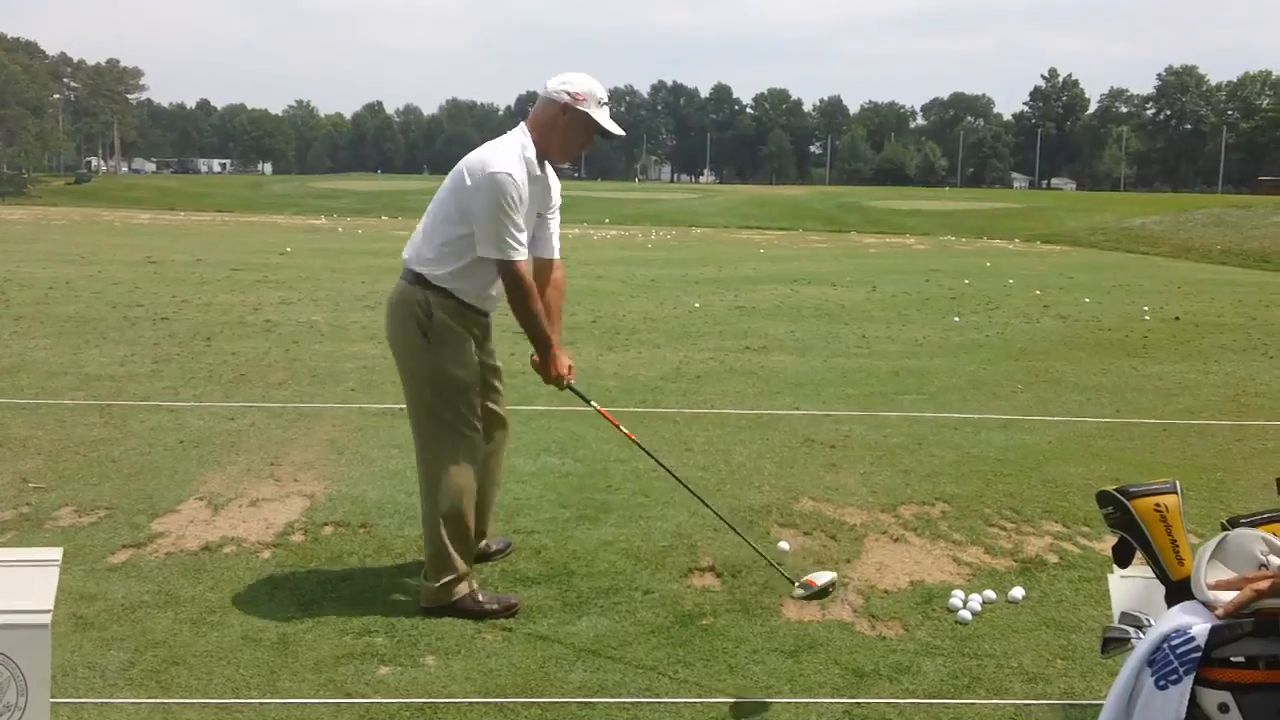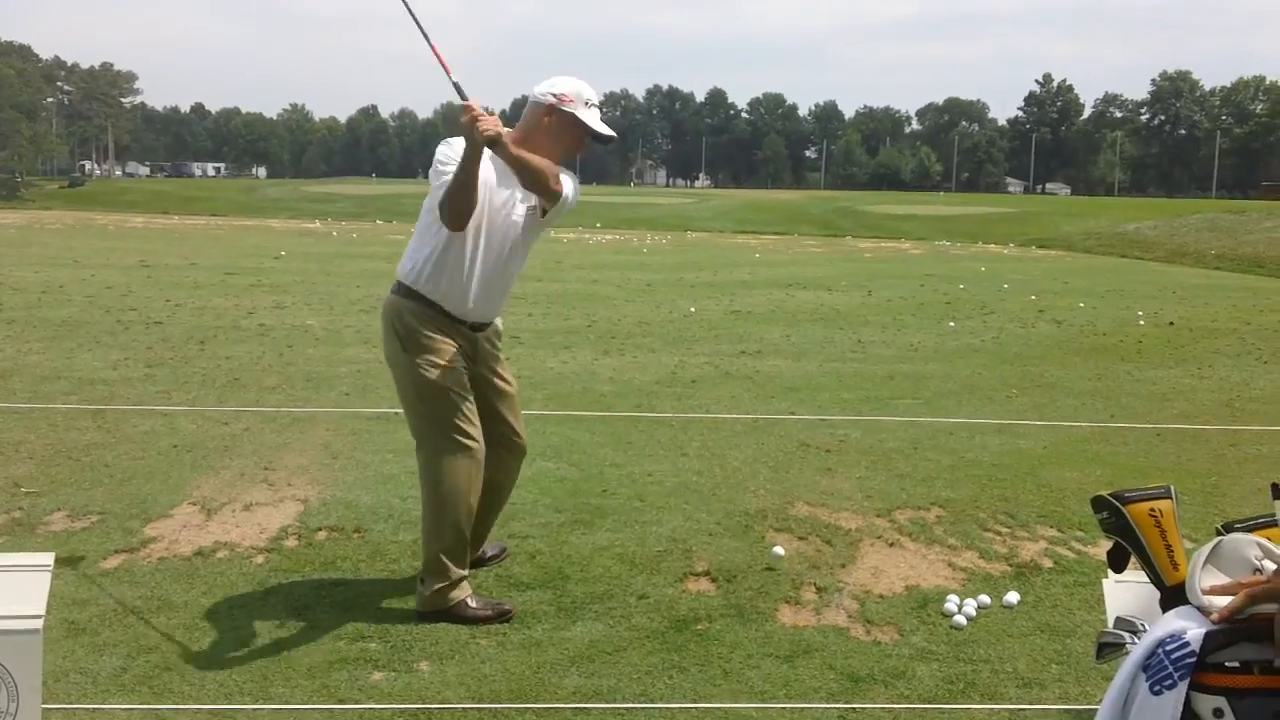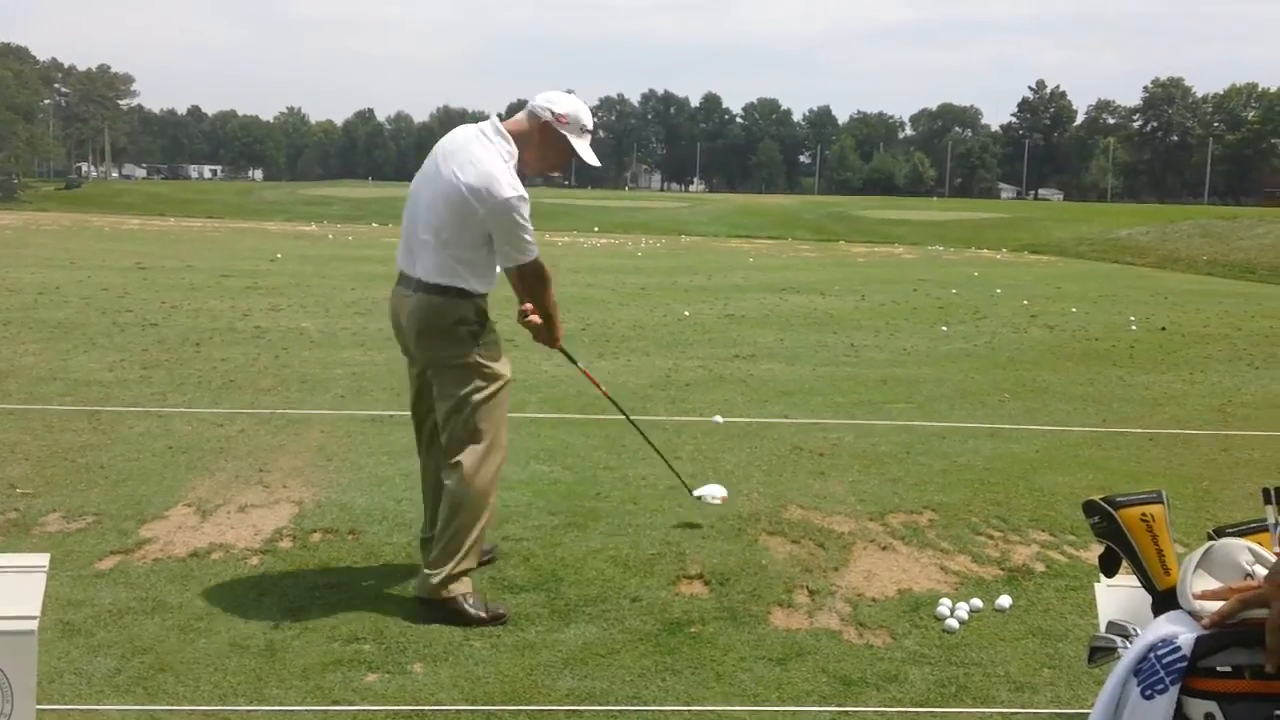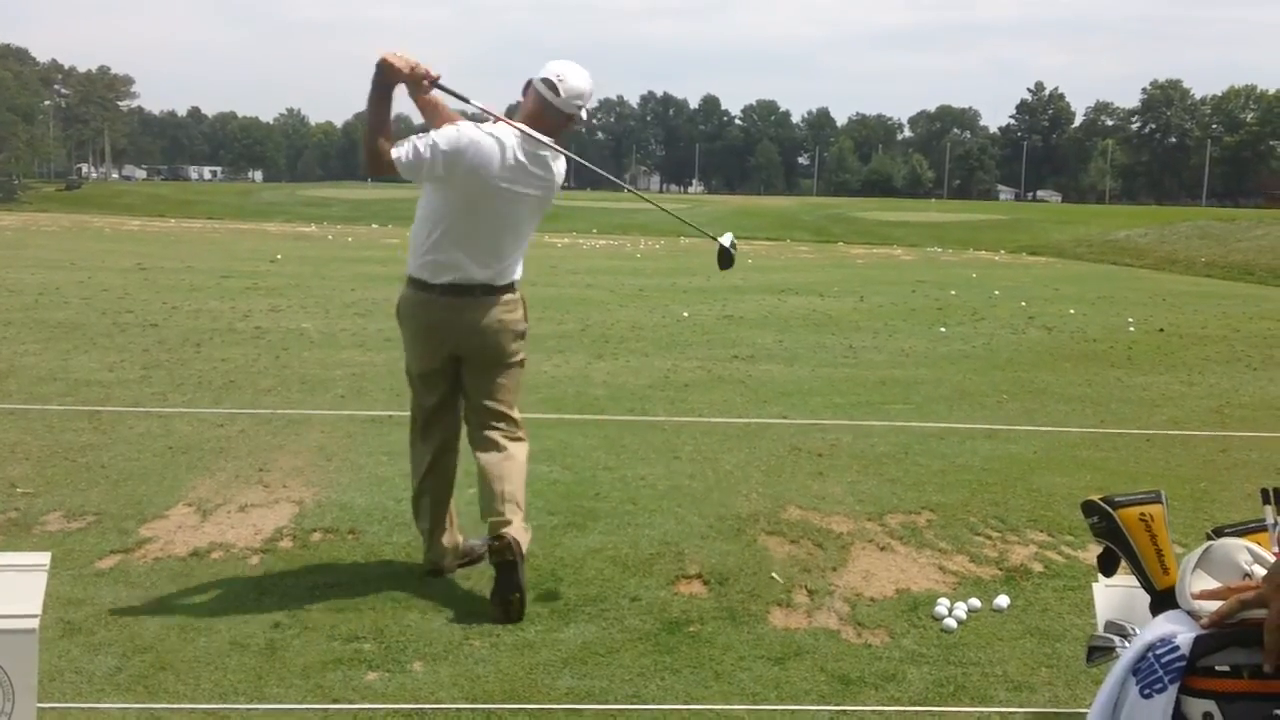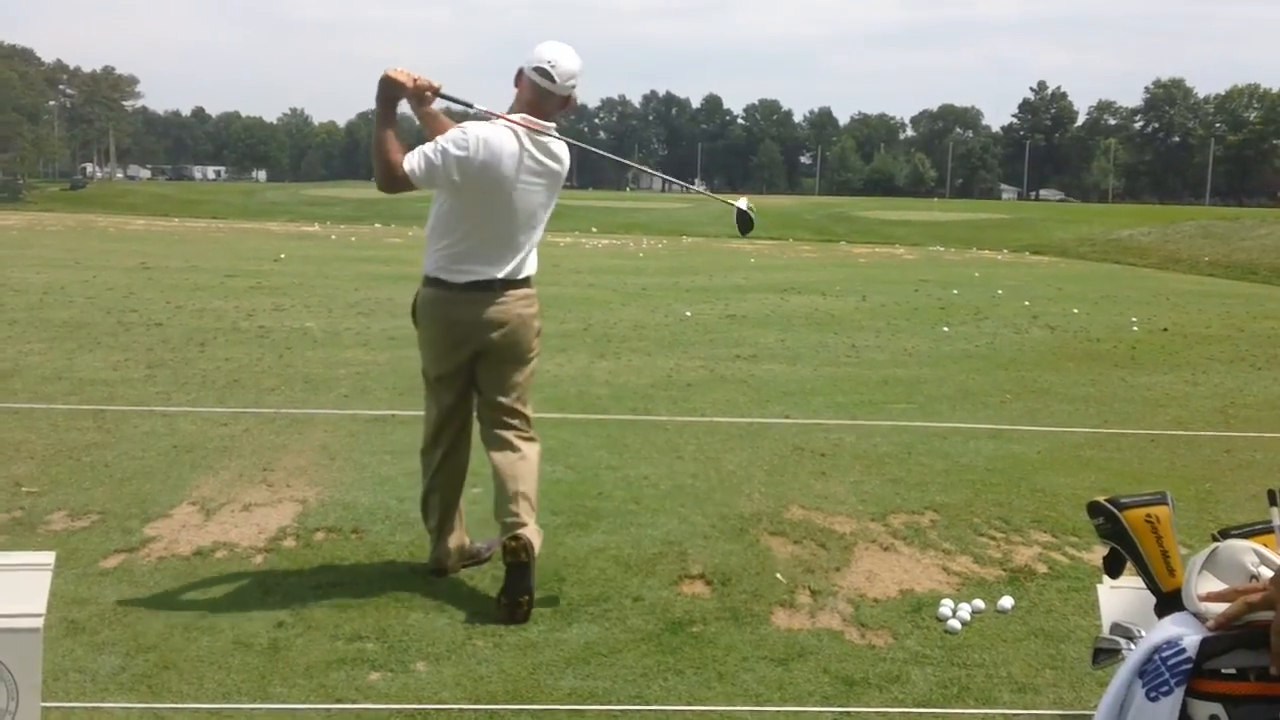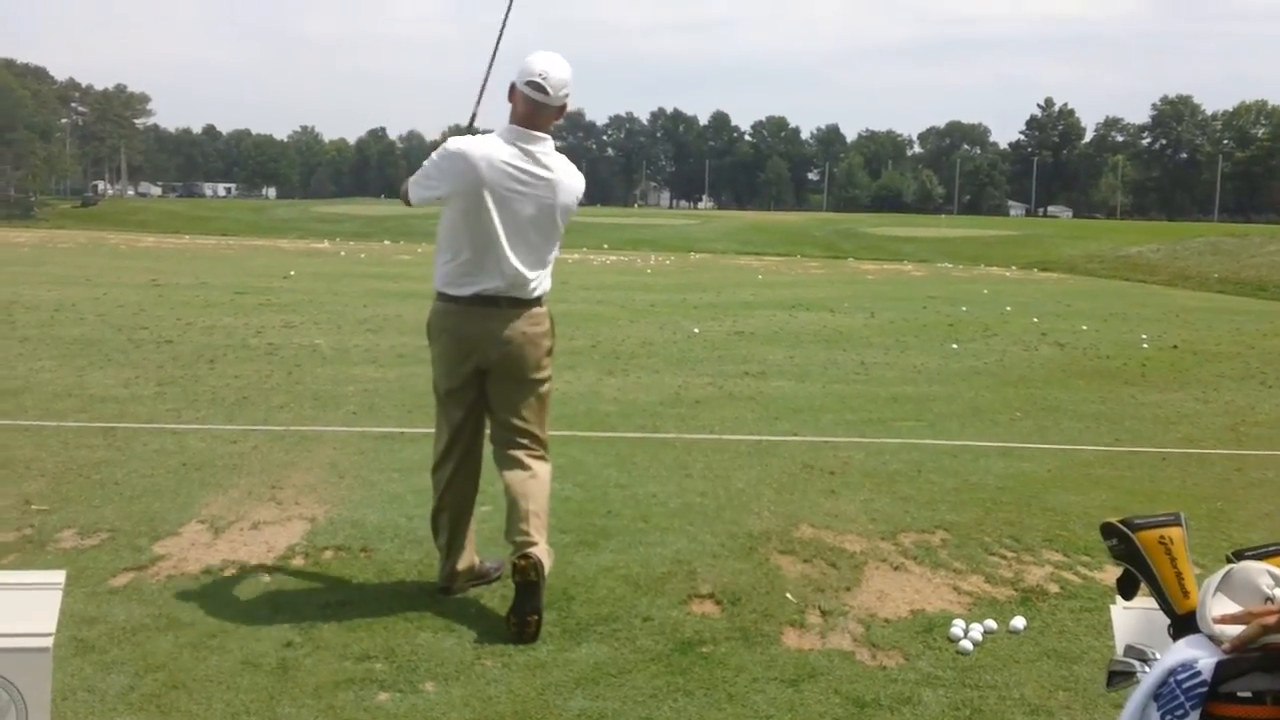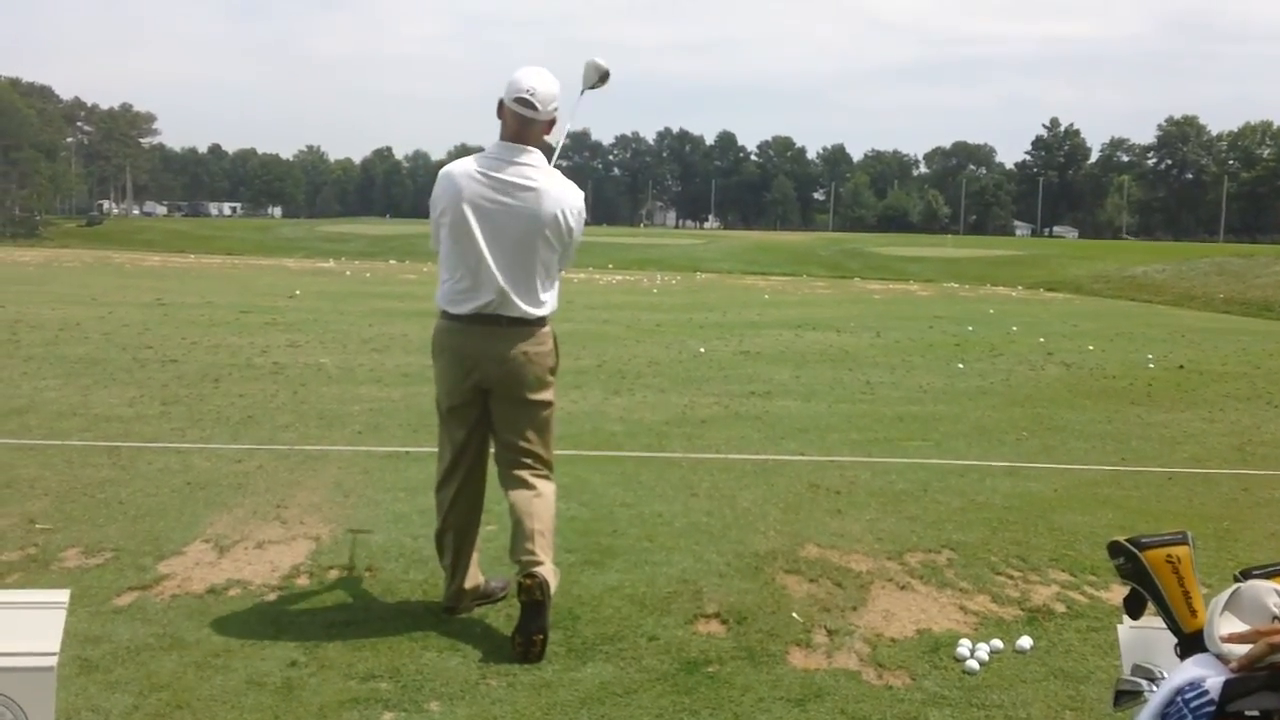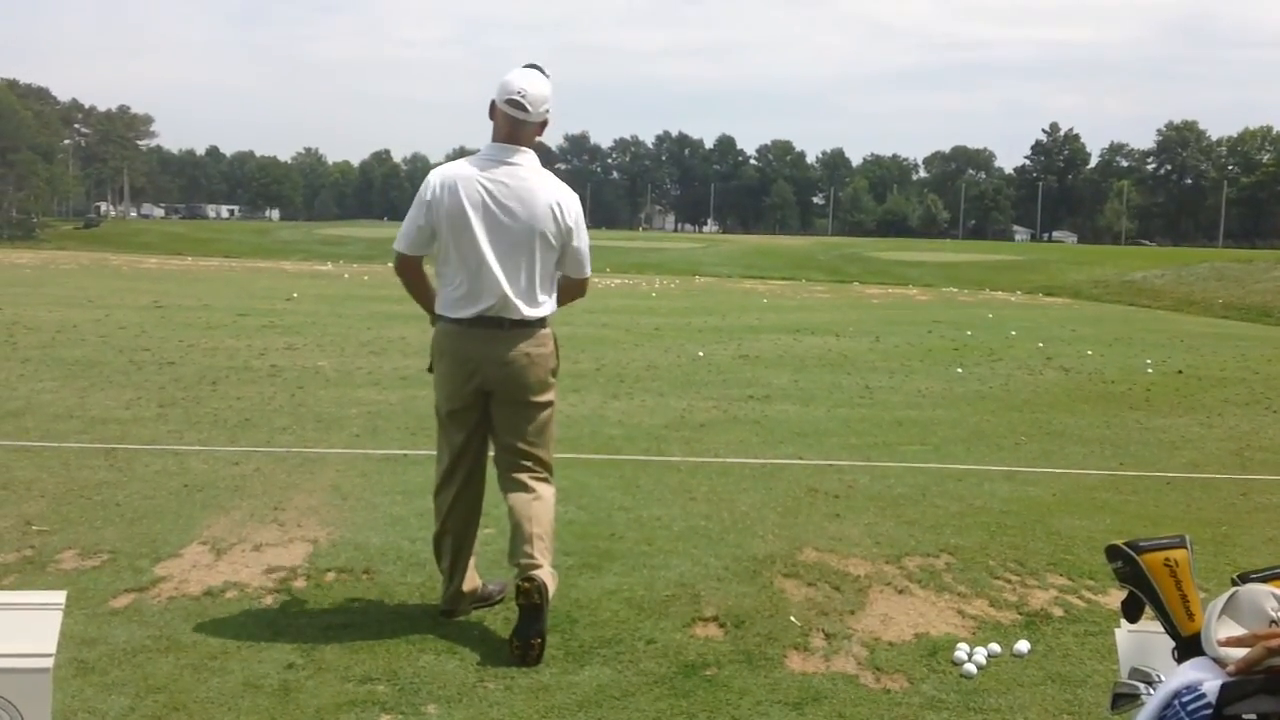
dt=0.4s
person 1, frame 1
left shoulder: (544, 178)
right shoulder: (502, 171)
left elbow: (548, 267)
right elbow: (511, 273)
left wrist: (551, 340)
right wrist: (549, 349)
left hip: (459, 312)
right hip: (430, 311)
left knee: (486, 428)
right knee: (452, 443)
left ankle: (467, 539)
right ankle: (446, 584)
person 1, frame 2
left shoulder: (561, 183)
right shoulder: (456, 152)
left elbow: (540, 180)
right elbow: (454, 218)
left wrist: (503, 143)
right wrist: (477, 147)
left hip: (479, 330)
right hip: (422, 322)
left knee: (507, 447)
right knee: (457, 450)
left ankle: (465, 545)
right ankle: (442, 590)
person 1, frame 3
left shoulder: (463, 136)
right shoulder: (502, 192)
right elbow: (527, 270)
left wrist: (528, 299)
right wrist: (547, 320)
left hip: (418, 303)
right hip: (450, 315)
left knee: (444, 435)
right knee: (480, 442)
left ankle: (444, 544)
right ankle: (445, 585)
person 1, frame 4
left shoulder: (465, 144)
right shoulder: (553, 168)
left elbow: (378, 163)
left wrist: (383, 87)
right wrist: (420, 89)
left hip: (425, 304)
right hip: (493, 311)
left knee: (432, 430)
right knee: (499, 430)
left ankle: (440, 546)
right ankle: (508, 537)
person 1, frame 5
left shoulder: (479, 141)
right shoulder: (558, 156)
left elbow: (391, 177)
left wrist: (388, 104)
right wrist: (425, 107)
left hip: (446, 303)
right hip: (512, 306)
left knee: (445, 429)
right knee: (512, 428)
left ankle: (446, 545)
right ankle: (521, 539)
person 1, frame 6
left shoulder: (463, 154)
right shoulder: (570, 179)
left elbow: (411, 193)
left hip: (456, 318)
right hip: (522, 324)
left knee: (455, 446)
right knee: (523, 447)
left ankle: (455, 564)
right ankle: (530, 558)
person 1, frame 7
left shoulder: (452, 178)
right shoulder: (567, 196)
left hip: (458, 338)
right hip: (526, 343)
left knee: (458, 466)
right knee: (528, 467)
left ankle: (460, 584)
right ankle: (535, 577)
person 1, frame 8
left shoulder: (444, 181)
right shoulder: (561, 197)
left elbow: (405, 261)
right elbow: (576, 285)
left hip: (458, 343)
right hip: (526, 346)
left knee: (457, 471)
right knee: (528, 471)
left ankle: (458, 587)
right ankle: (534, 582)
